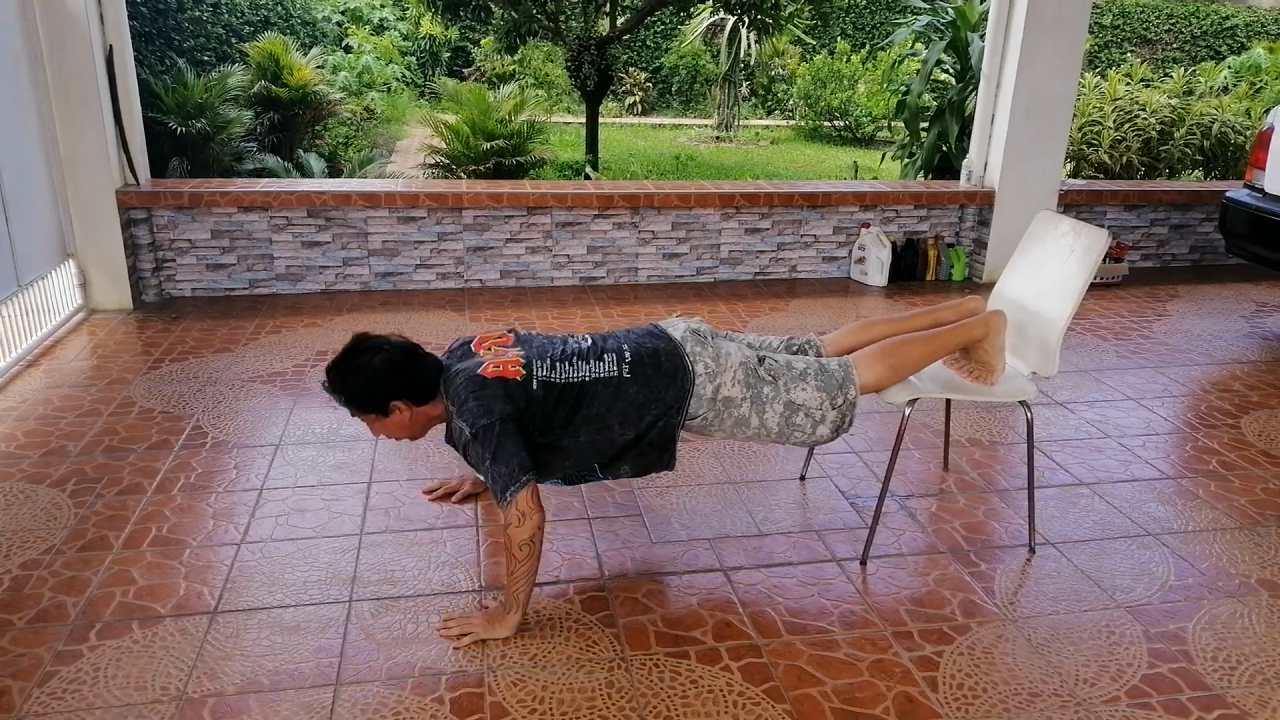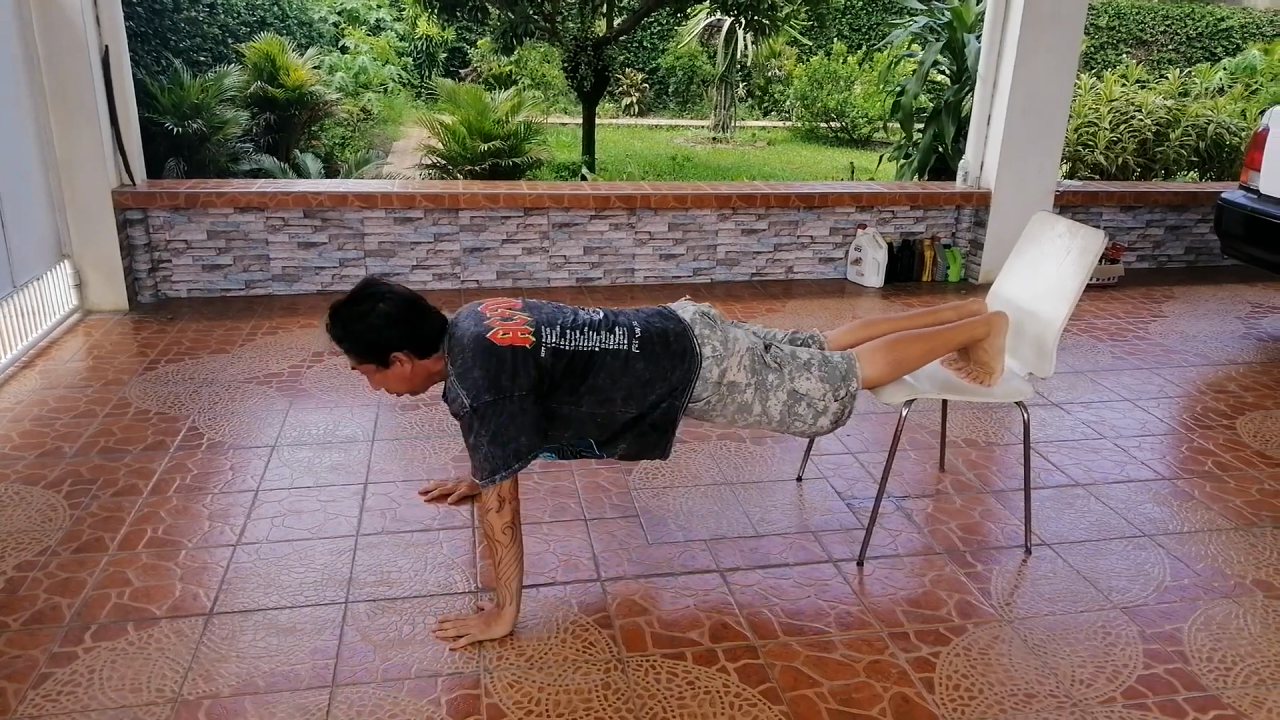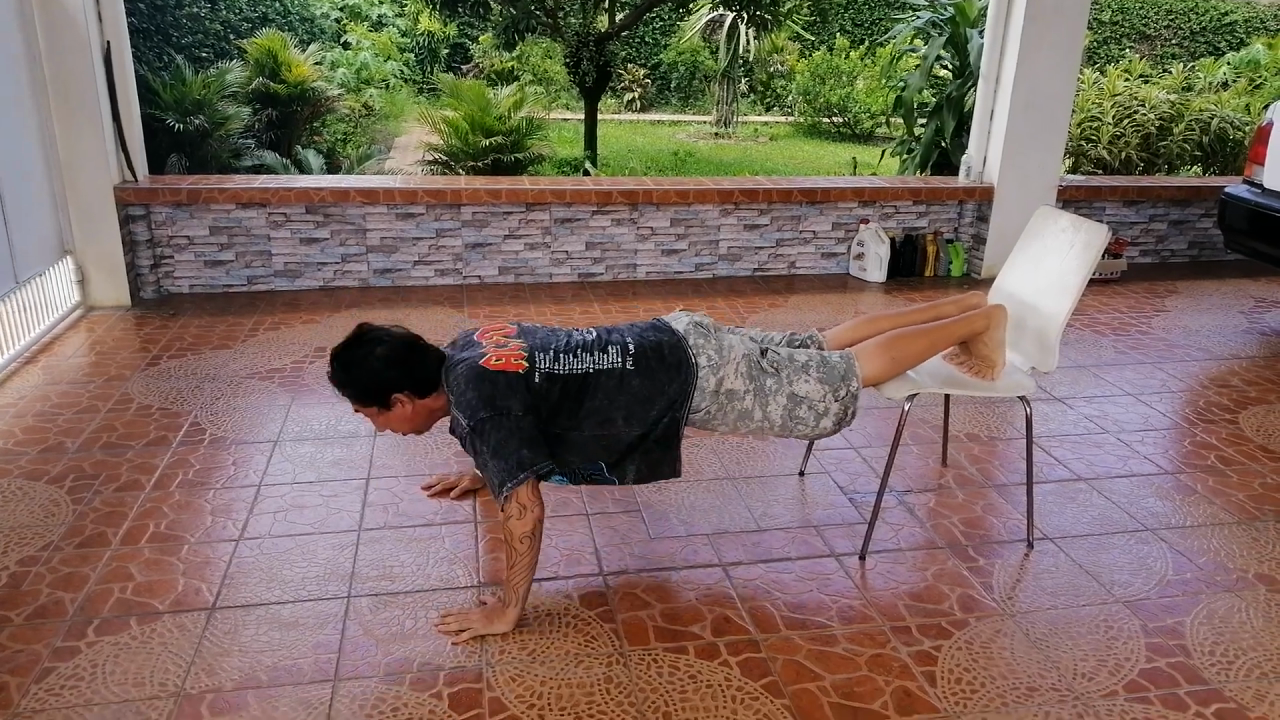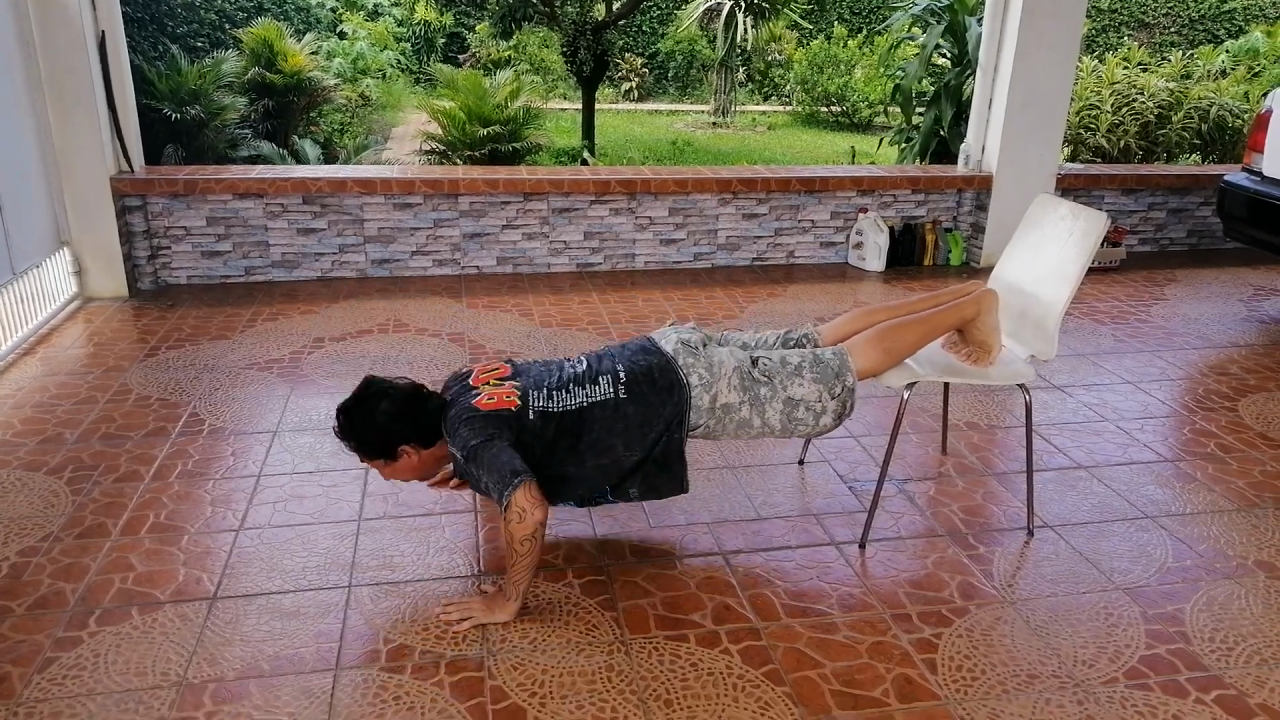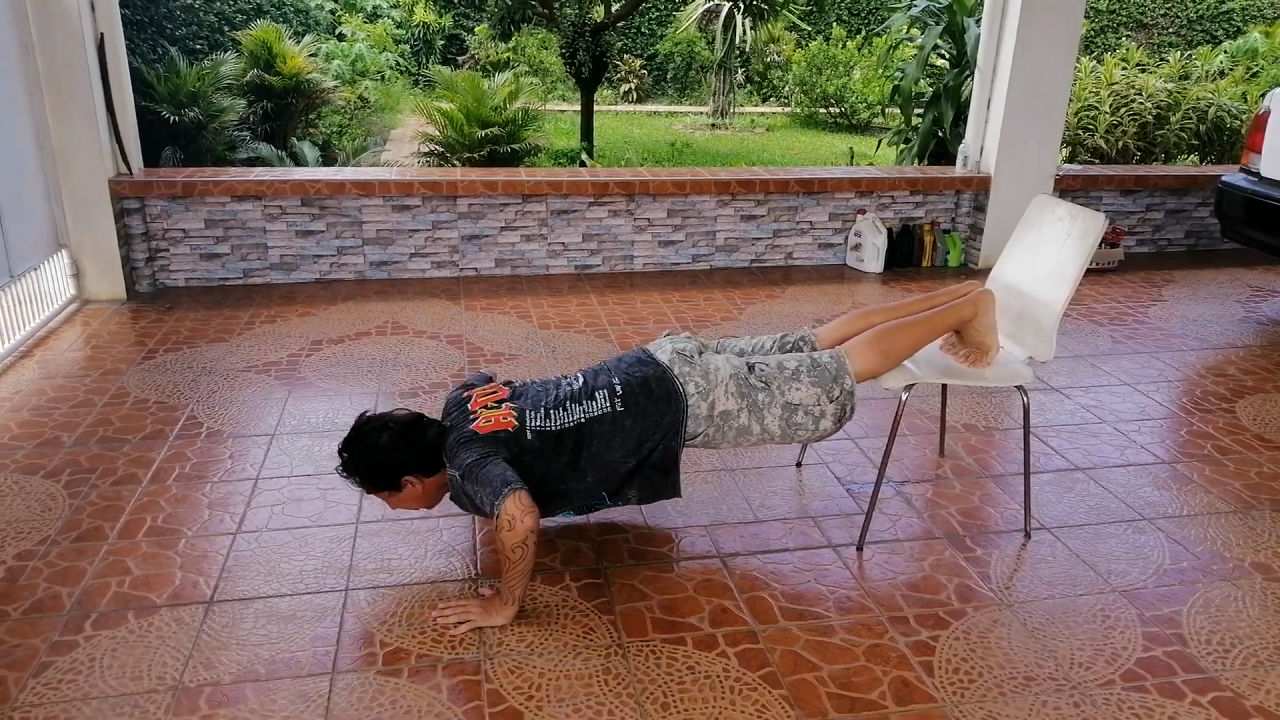
dt=0.2s
person 1, frame 1
left shoulder: (472, 401)
right shoulder: (460, 358)
left elbow: (527, 515)
left wrist: (510, 612)
right wrist: (482, 474)
left hip: (693, 383)
right hip: (677, 350)
left knee: (844, 386)
right knee: (824, 350)
left ankle: (981, 328)
right ankle: (961, 309)
person 1, frame 2
left shoulder: (478, 369)
right shoulder: (468, 325)
left elbow: (503, 503)
left wrist: (502, 613)
right wrist: (475, 472)
left hip: (696, 368)
right hip: (682, 333)
left knee: (848, 377)
right knee: (826, 348)
left ankle: (979, 329)
right ankle: (963, 311)
person 1, frame 3
left shoulder: (475, 404)
right shoulder: (463, 351)
left elbow: (525, 507)
left wrist: (507, 608)
right wrist: (482, 467)
left hip: (691, 379)
right hip: (676, 342)
left knee: (849, 374)
right knee: (824, 348)
left ankle: (981, 320)
right ankle: (963, 303)
person 1, frame 4
left shoulder: (473, 437)
right shoulder: (460, 388)
left elbow: (528, 510)
left wrist: (507, 599)
right wrist: (473, 464)
left hip: (684, 392)
right hip: (669, 355)
left knee: (841, 373)
right knee: (818, 346)
left ankle: (972, 306)
right ankle: (959, 292)
person 1, frame 5
left shoulder: (469, 461)
right shoulder: (458, 408)
left elbow: (519, 517)
left wrist: (504, 602)
left hip: (682, 400)
right hip: (666, 364)
left knee: (838, 379)
right knee: (814, 349)
left ankle: (970, 307)
right ankle: (955, 293)
